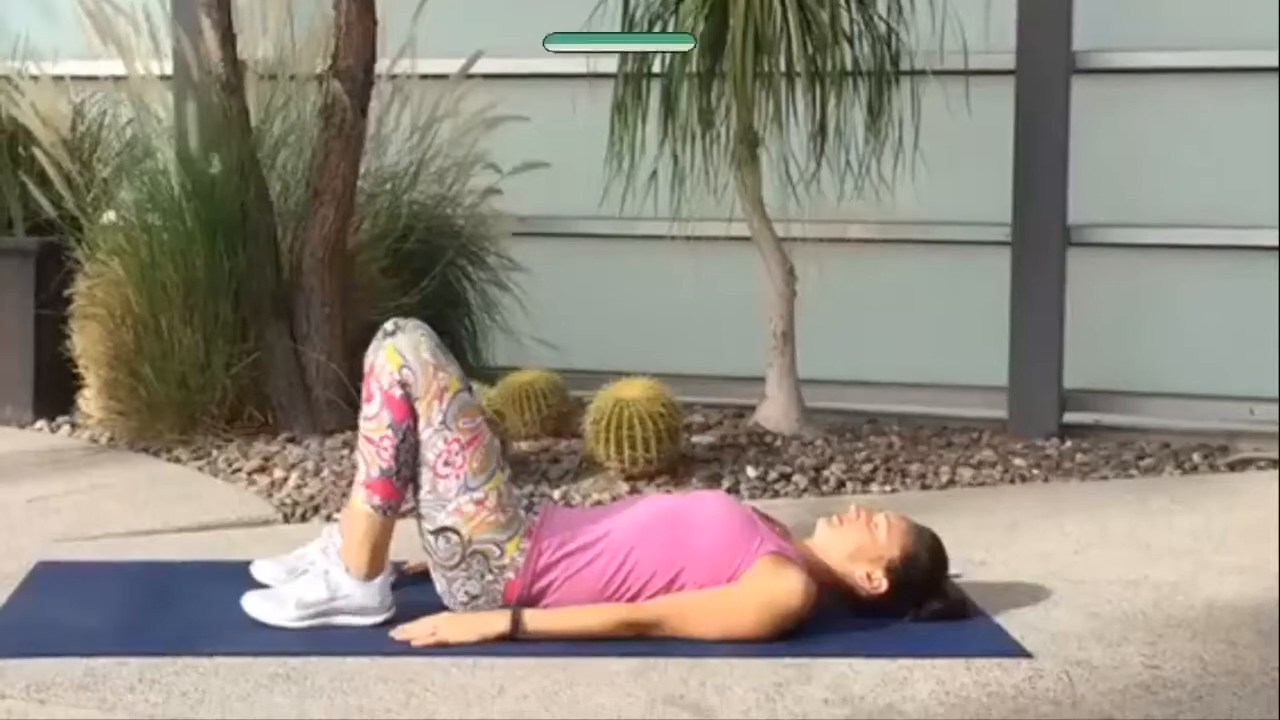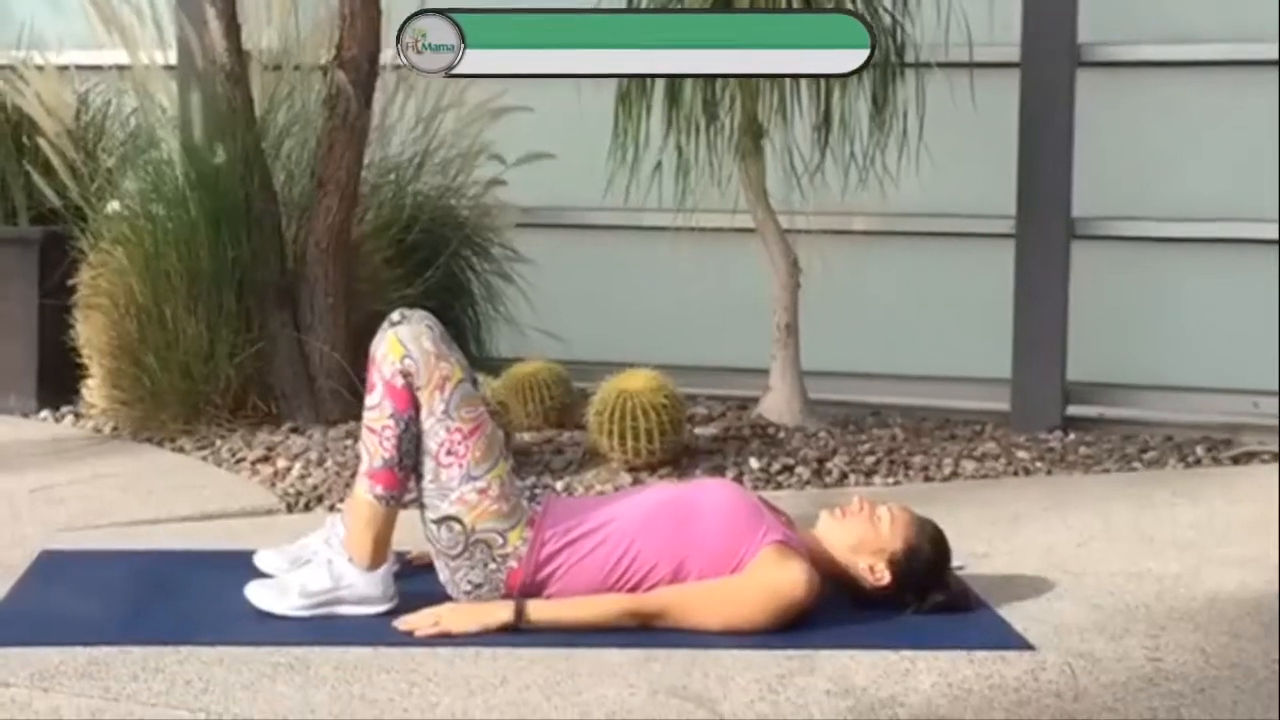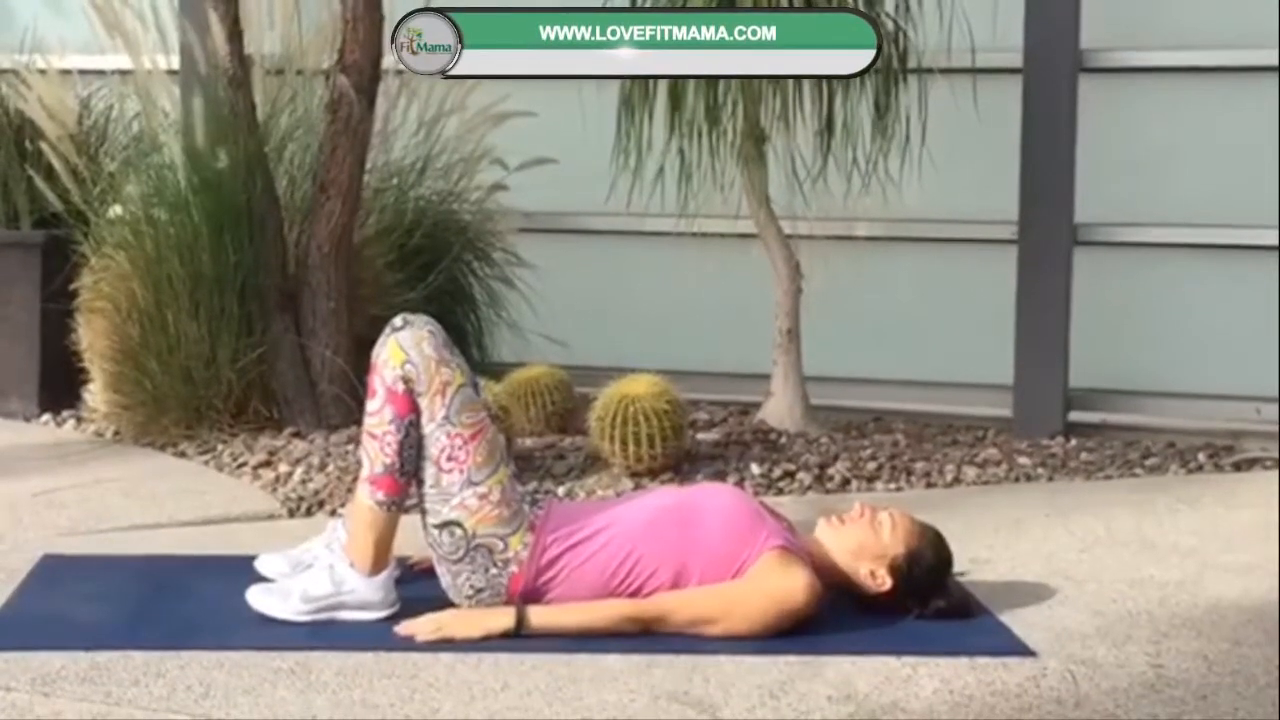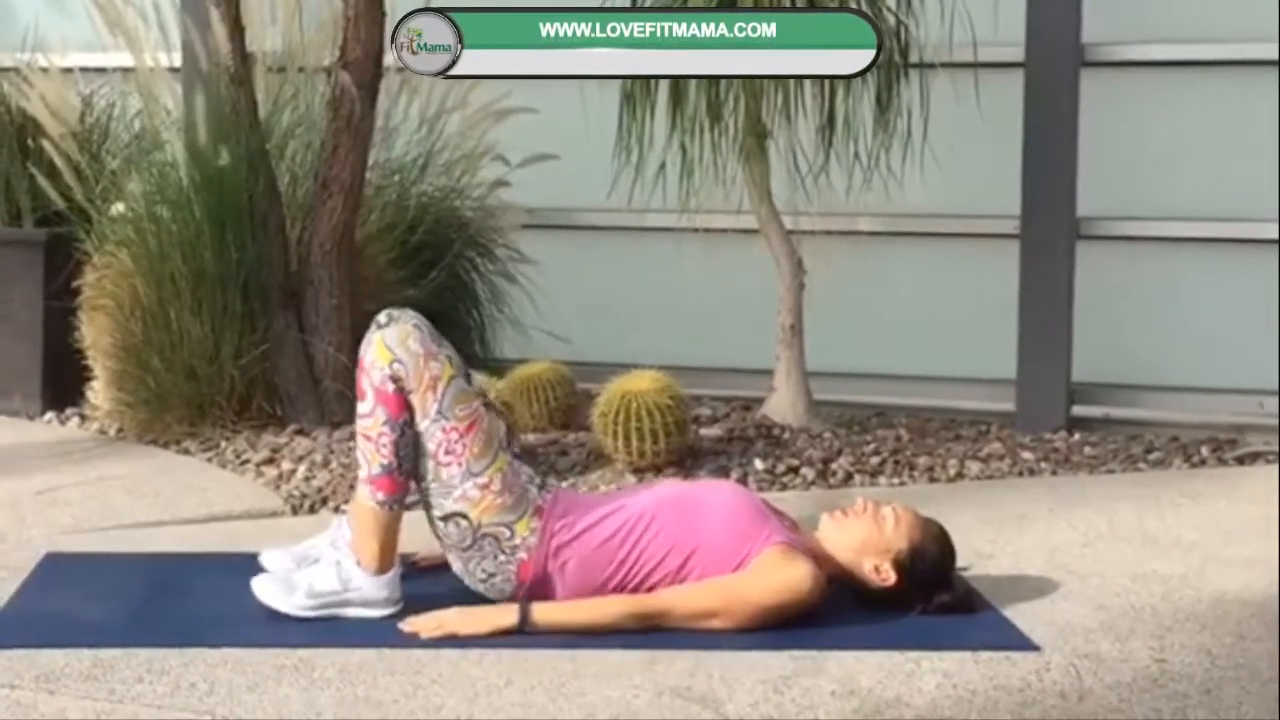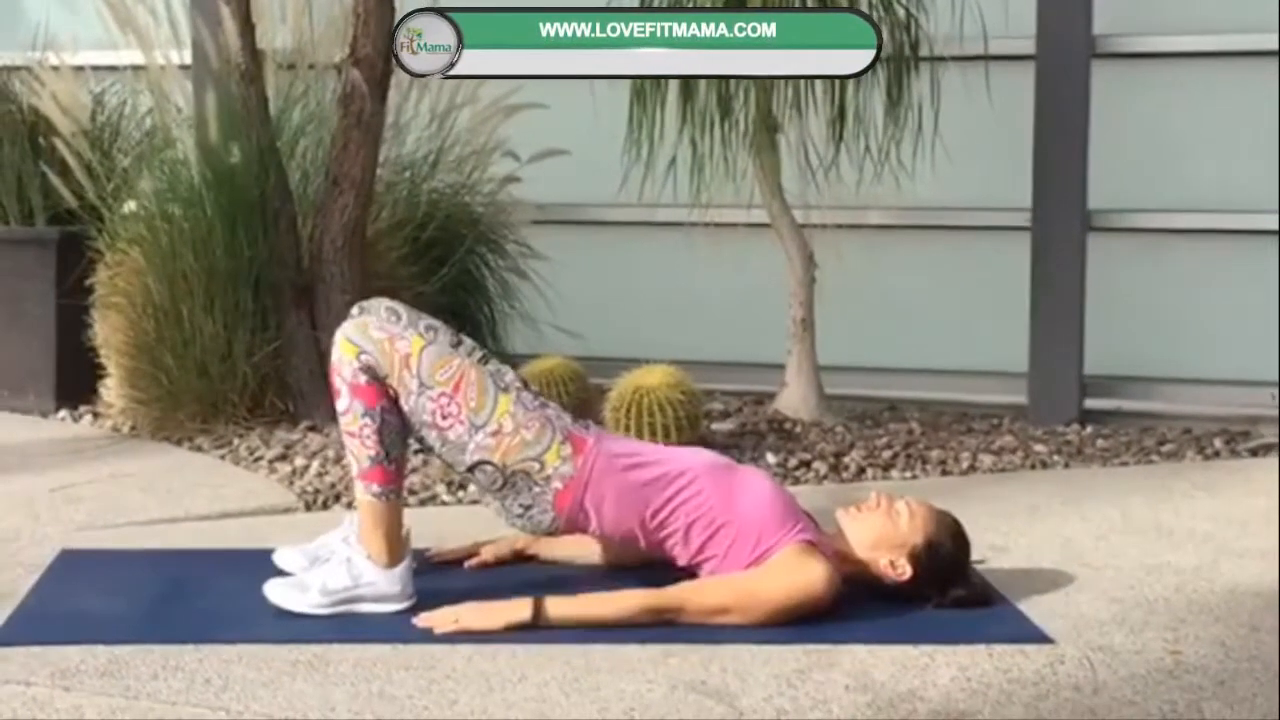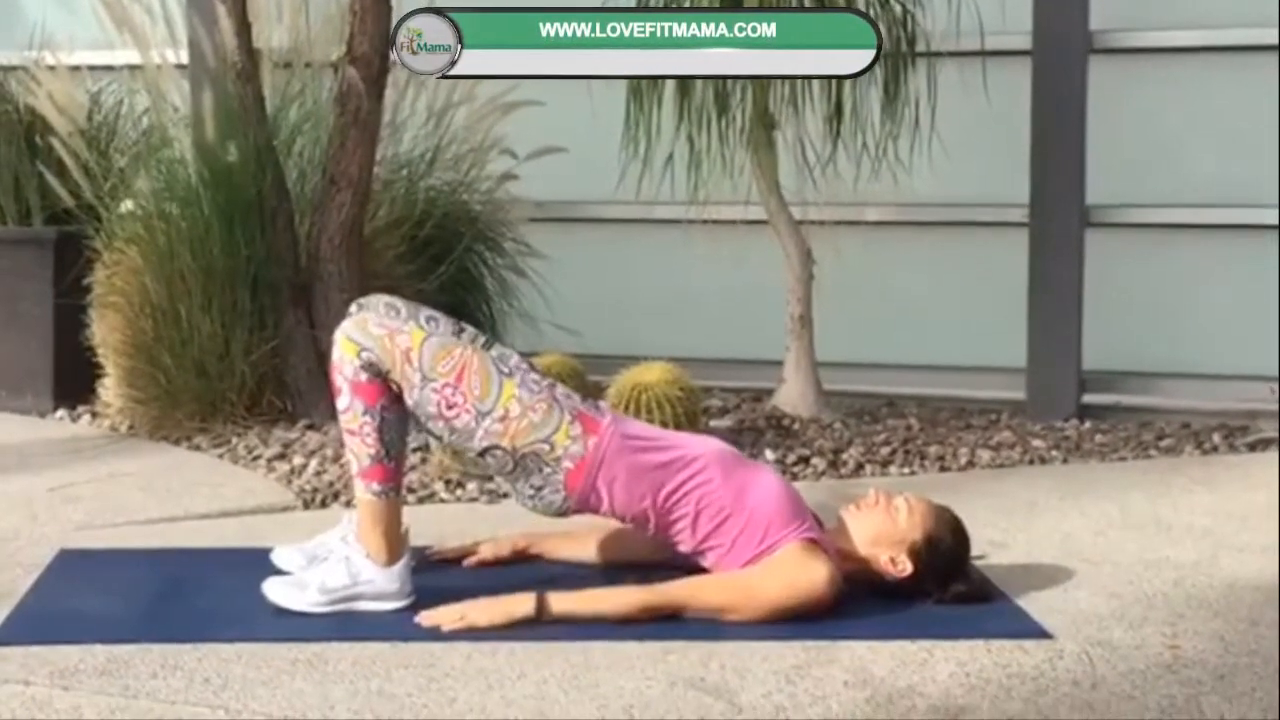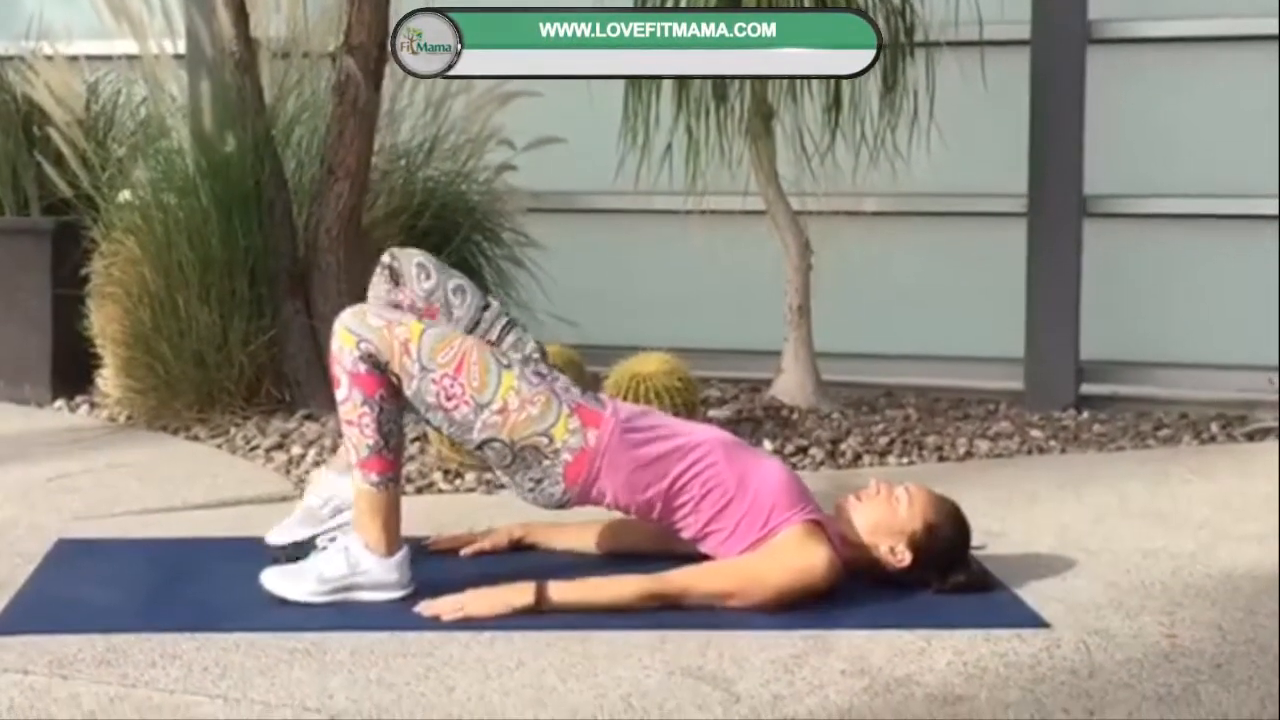
dt=0.7s
person 1, frame 1
left shoulder: (787, 590)
right shoulder: (773, 546)
left elbow: (641, 619)
left wrist: (497, 623)
left hip: (504, 575)
right hip: (534, 542)
left knee: (407, 353)
right knee: (407, 349)
left ankle: (354, 583)
right ankle: (348, 546)
person 1, frame 2
left shoulder: (789, 582)
right shoulder: (778, 538)
left elbow: (645, 610)
left wrist: (499, 614)
left hip: (505, 564)
right hip: (531, 535)
left knee: (410, 341)
right knee: (411, 341)
left ankle: (356, 573)
right ankle: (350, 539)
person 1, frame 3
left shoulder: (793, 587)
right shoulder: (779, 544)
left elbow: (646, 614)
left wrist: (501, 619)
left hip: (507, 567)
right hip: (537, 535)
left knee: (412, 344)
right knee: (415, 349)
left ankle: (358, 578)
right ankle: (351, 542)
person 1, frame 4
left shoulder: (796, 578)
right shoulder: (783, 542)
left elbow: (649, 610)
left wrist: (503, 616)
left hip: (520, 553)
right hip: (541, 527)
left knee: (398, 339)
right knee: (406, 344)
left ankle: (363, 576)
right ankle: (356, 539)
person 1, frame 5
left shoulder: (811, 578)
right shoulder: (800, 542)
left elbow: (664, 605)
left wrist: (517, 610)
right wrist: (523, 545)
left hip: (560, 476)
right hip: (577, 464)
left knee: (368, 334)
right knee: (382, 331)
left ankle: (375, 570)
right ankle: (366, 539)
person 1, frame 6
left shoulder: (810, 577)
right shoulder: (801, 543)
left elbow: (662, 600)
right elbow: (660, 538)
left wrist: (521, 604)
right wrist: (522, 543)
left hip: (570, 456)
right hip: (588, 438)
left knee: (363, 338)
right knee: (378, 318)
left ankle: (374, 567)
right ankle: (366, 534)
person 1, frame 7
left shoulder: (812, 561)
right shoulder: (804, 527)
left elbow: (664, 588)
right elbow: (660, 526)
left wrist: (523, 595)
right wrist: (518, 534)
left hip: (571, 449)
right hip: (588, 423)
left knee: (361, 331)
right knee: (403, 272)
left ankle: (373, 557)
right ankle: (351, 492)
